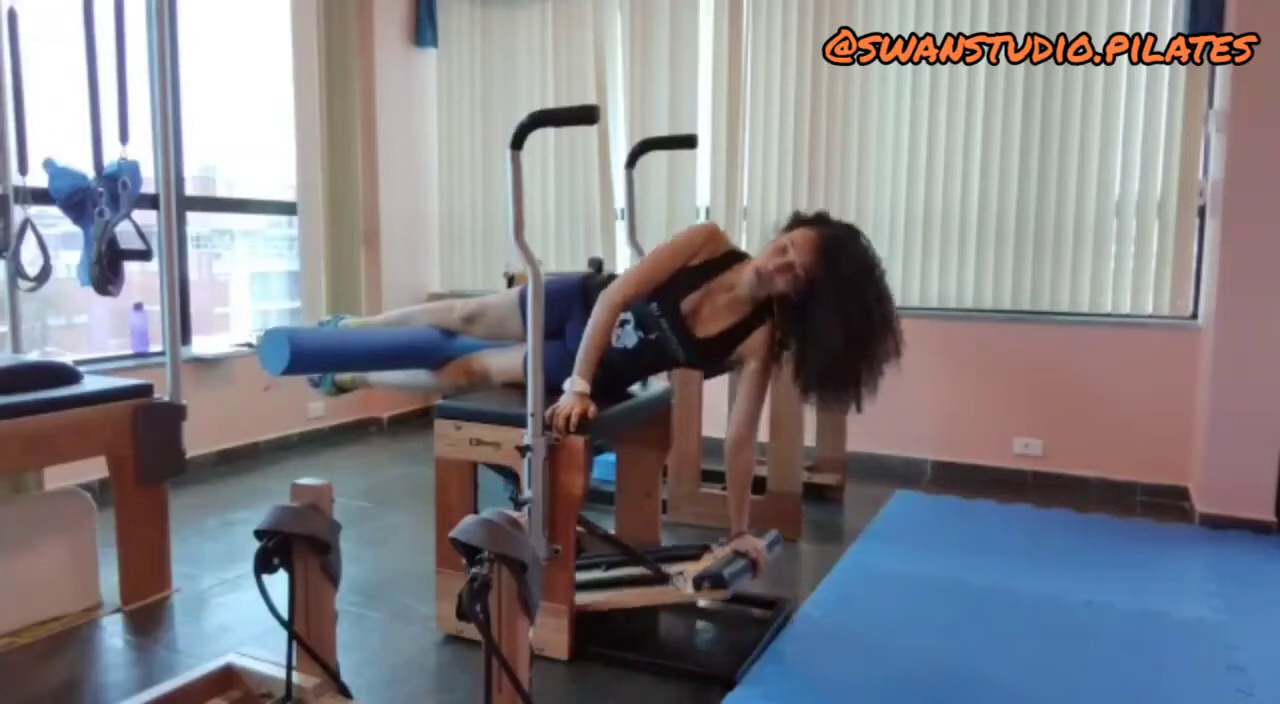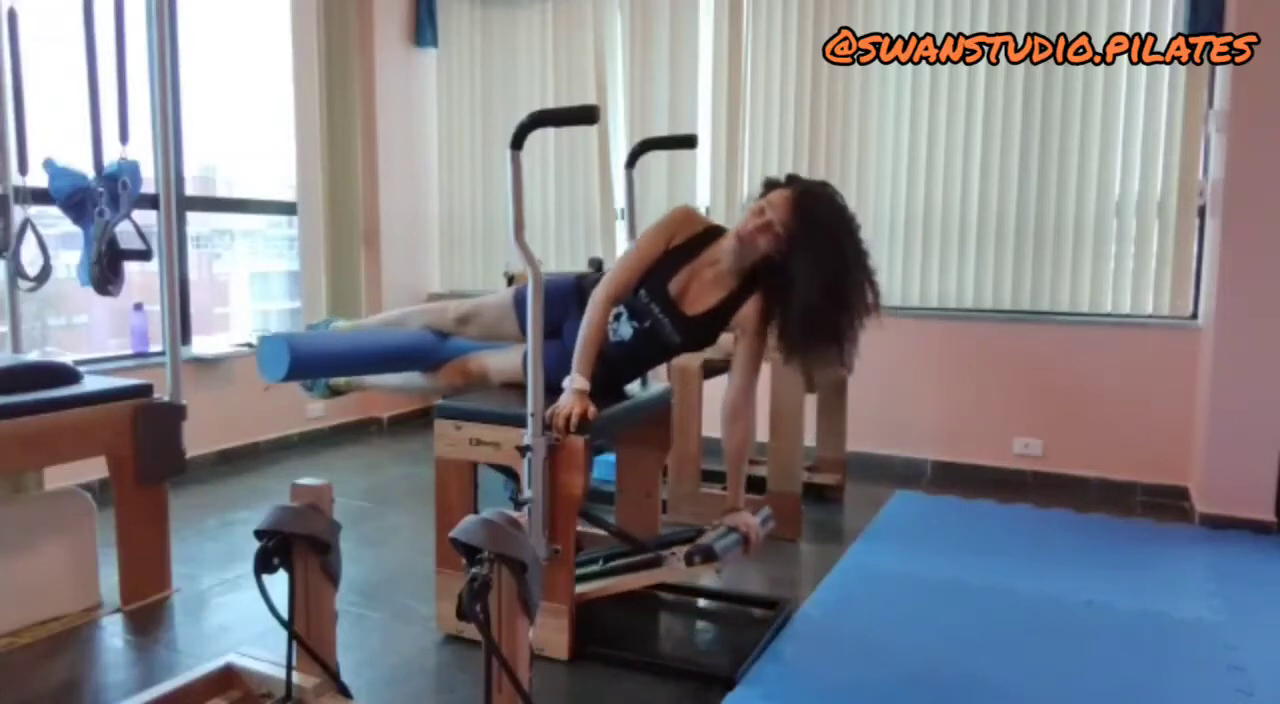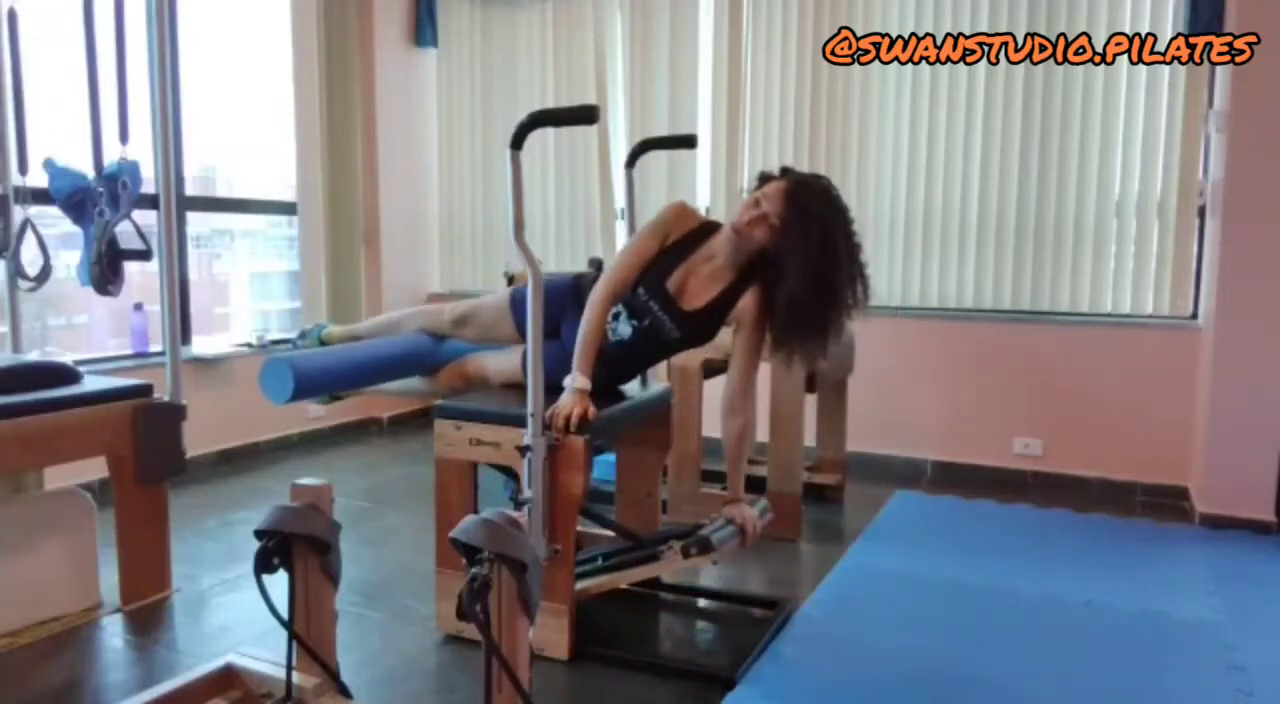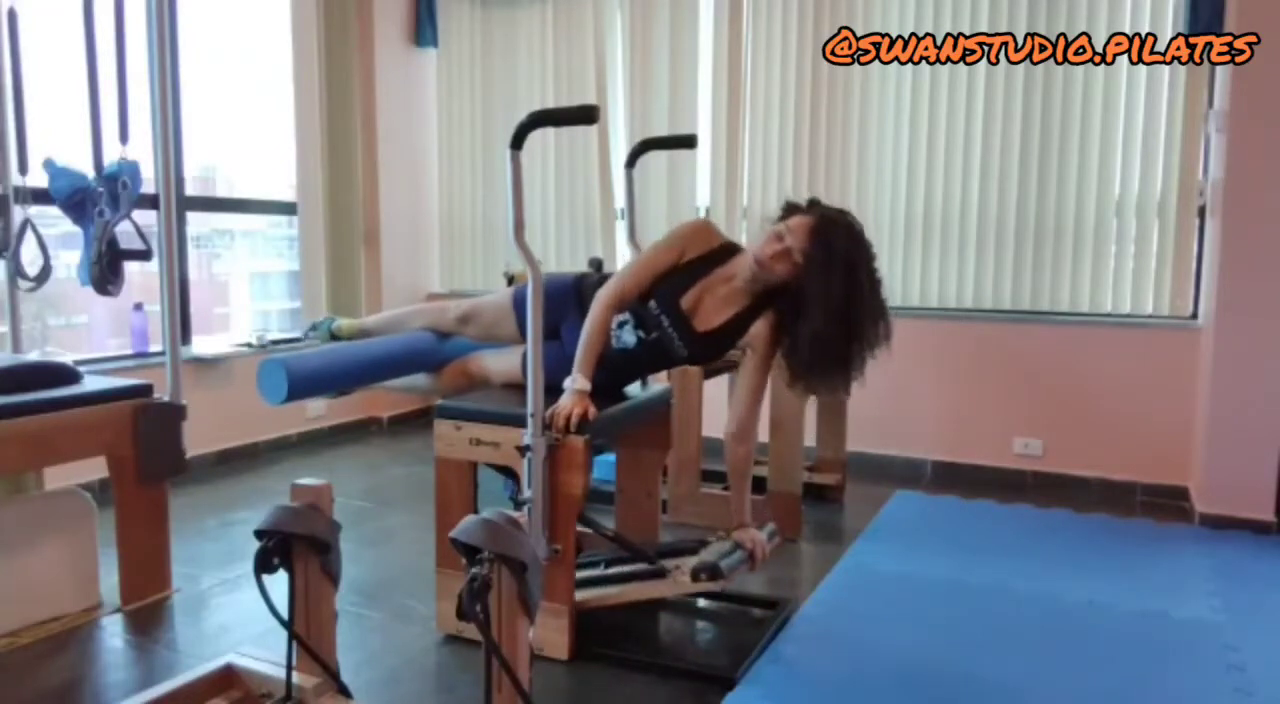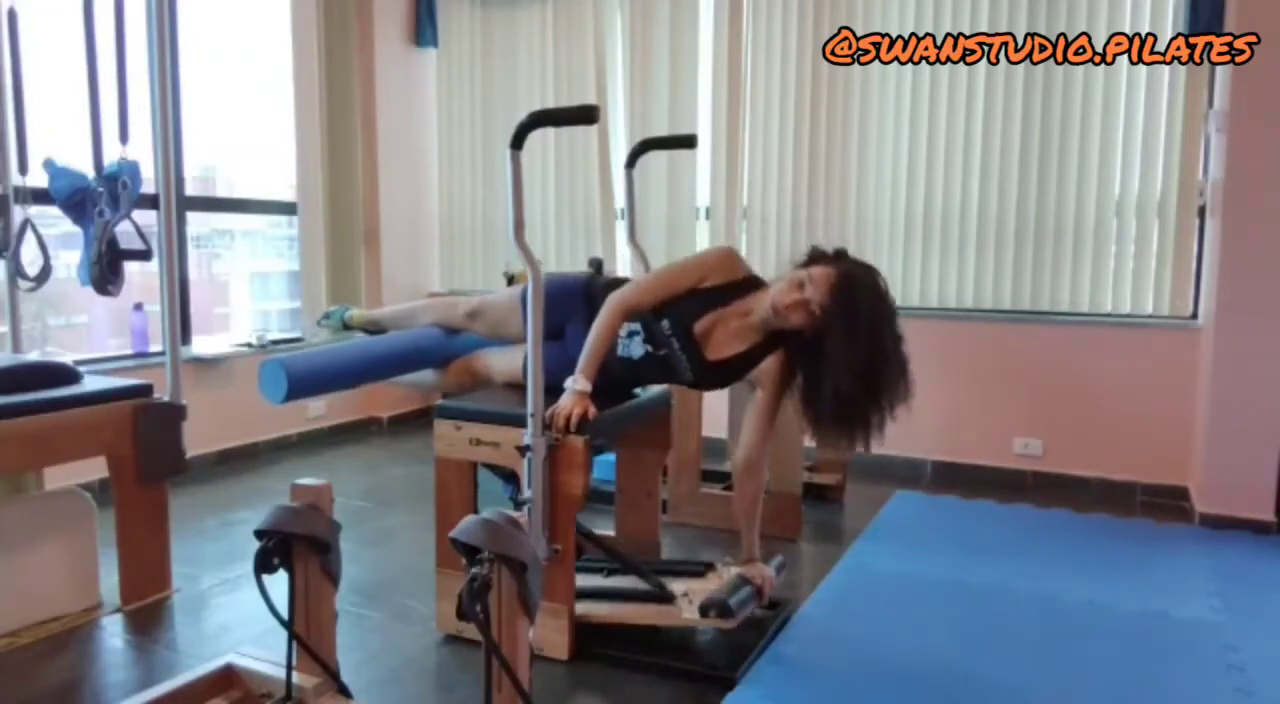
dt=0.4s
person 1, frame 1
left shoulder: (759, 338)
right shoulder: (708, 243)
left elbow: (741, 436)
right elbow: (614, 296)
left wrist: (739, 530)
right wrist: (575, 385)
left hip: (606, 369)
right hip: (582, 305)
left knee: (467, 371)
right knee: (463, 317)
left ankle: (349, 377)
right ankle: (349, 329)
person 1, frame 2
left shoulder: (750, 309)
right shoulder: (685, 224)
left elbow: (738, 408)
right elbow: (605, 294)
left wrist: (735, 503)
right wrist: (574, 384)
left hip: (603, 366)
right hip: (574, 305)
left knee: (465, 371)
right knee: (456, 318)
left ankle: (344, 381)
right ankle: (341, 333)
person 1, frame 3
left shoulder: (749, 301)
right shoulder: (681, 221)
left elbow: (738, 404)
right elbow: (604, 293)
left wrist: (734, 495)
right wrist: (578, 384)
left hip: (603, 363)
right hip: (572, 304)
left knee: (462, 374)
right knee: (452, 320)
right ankle: (336, 337)
person 1, frame 4
left shoulder: (761, 327)
right shoulder: (701, 238)
left elbow: (741, 430)
right elbow: (611, 296)
left wrist: (741, 520)
right wrist: (577, 384)
left hip: (605, 366)
right hip: (578, 305)
left knee: (464, 373)
right knee: (458, 317)
right ankle: (346, 329)
person 1, frame 5
left shoulder: (770, 364)
right shoulder: (725, 267)
left elbow: (748, 463)
right elbow: (620, 301)
left wrist: (749, 556)
right wrist: (576, 384)
left hip: (612, 373)
right hip: (588, 307)
left knee: (471, 370)
right knee: (467, 312)
right ankle: (362, 319)
